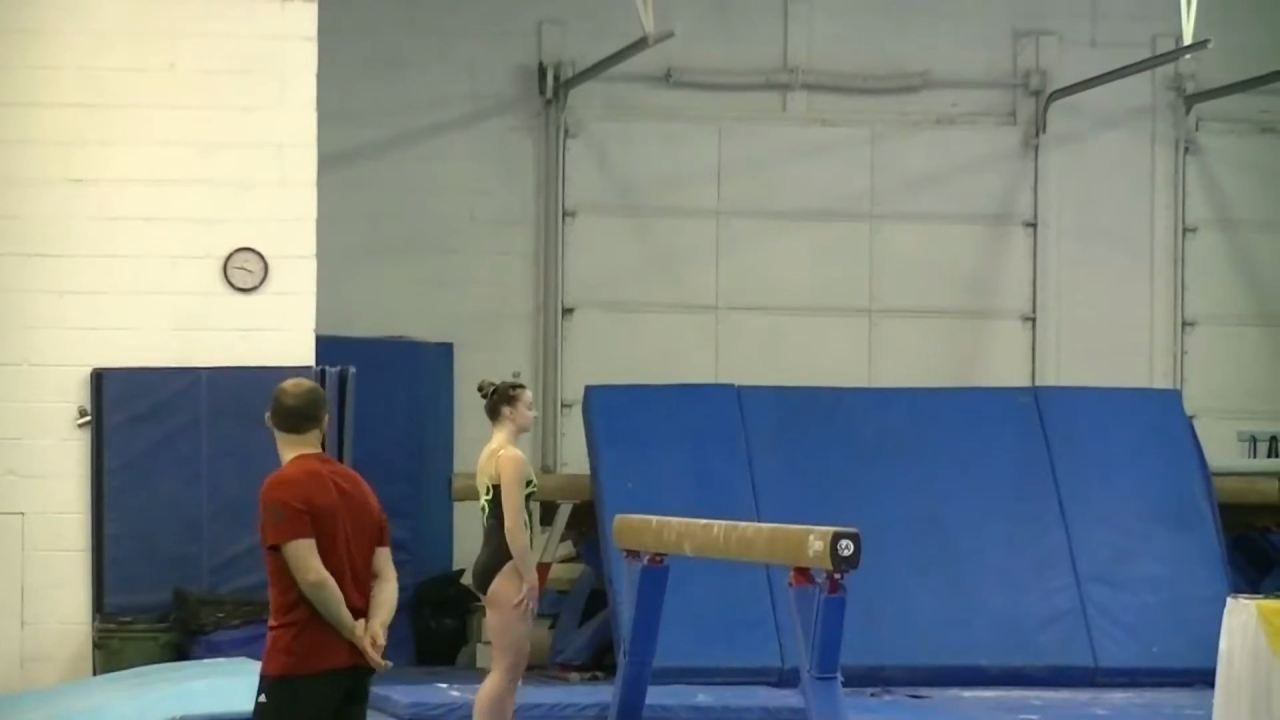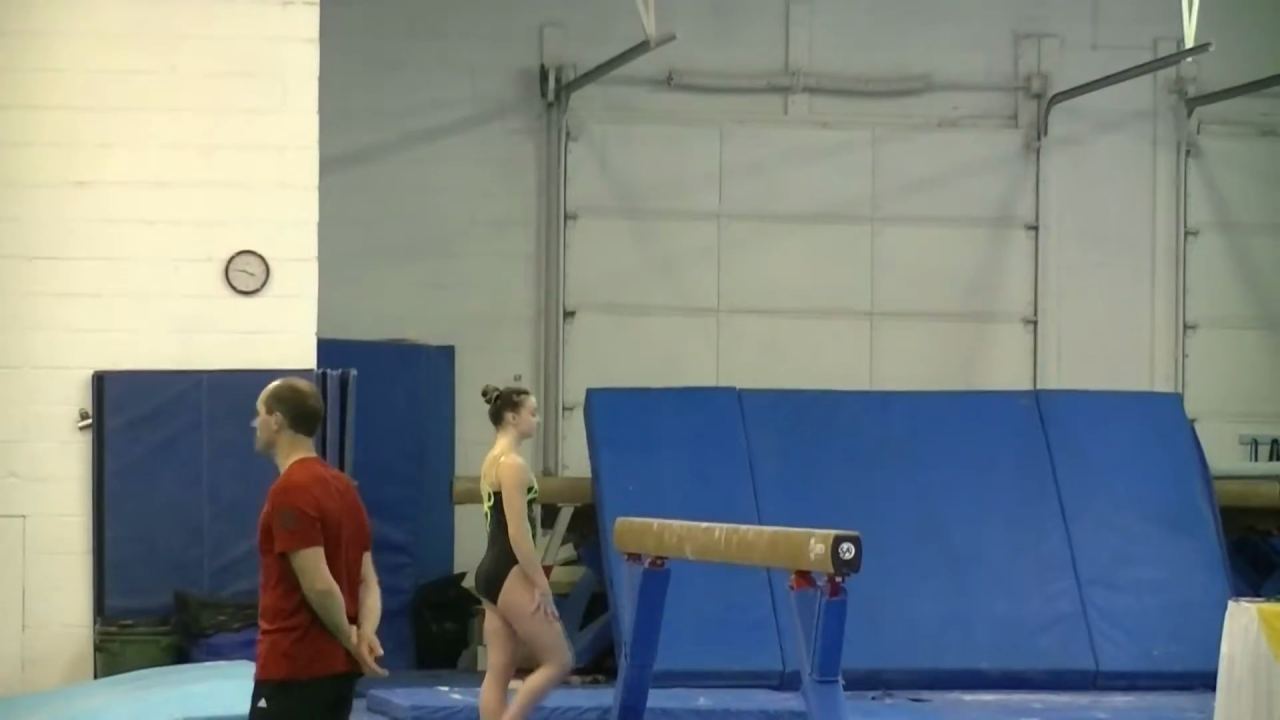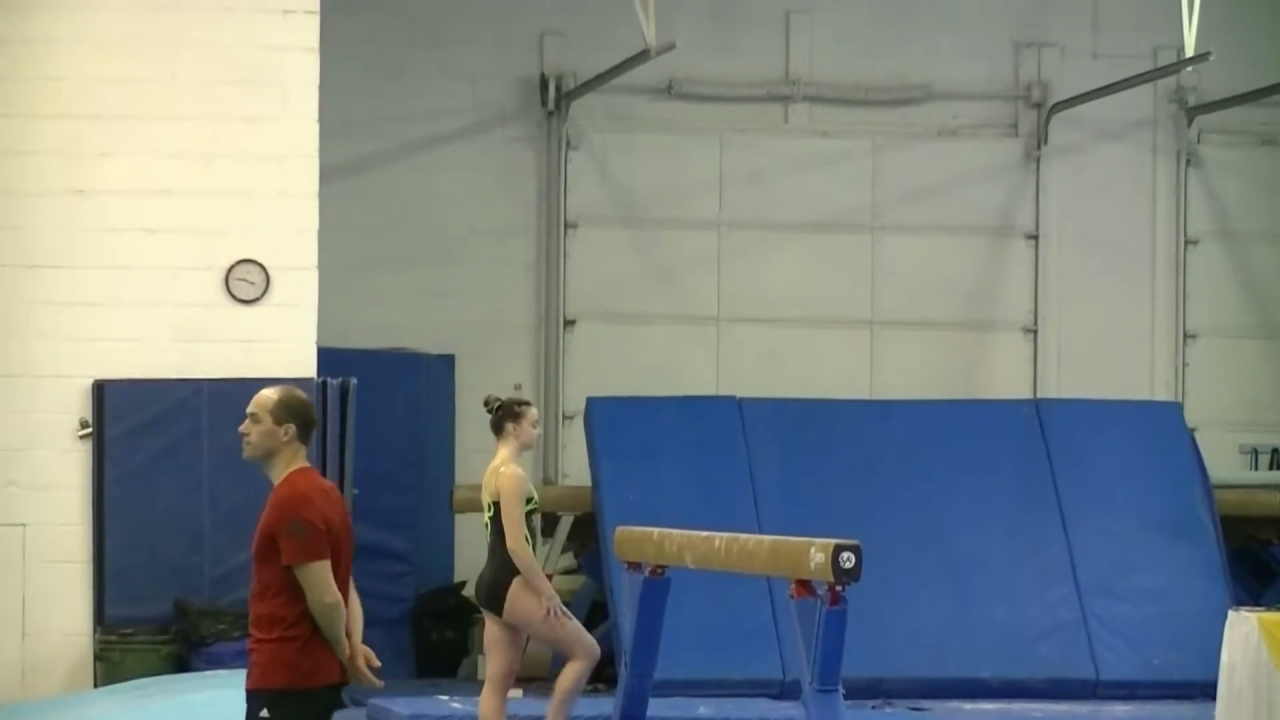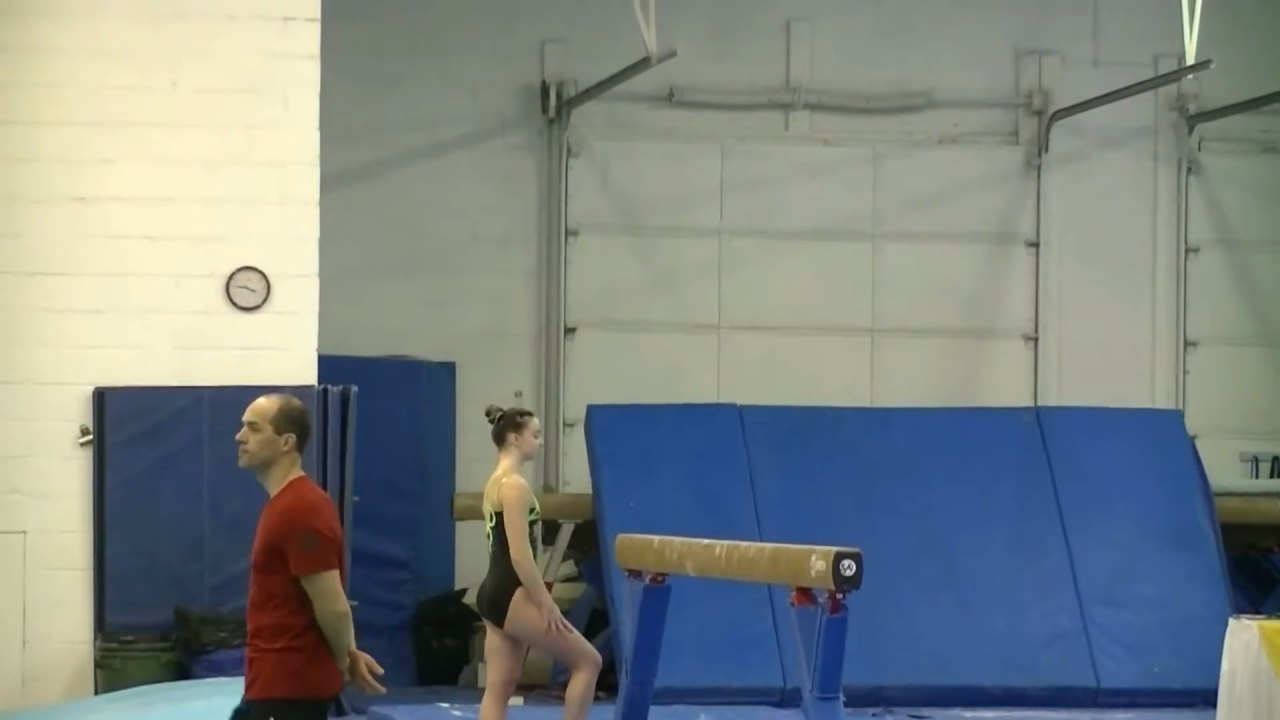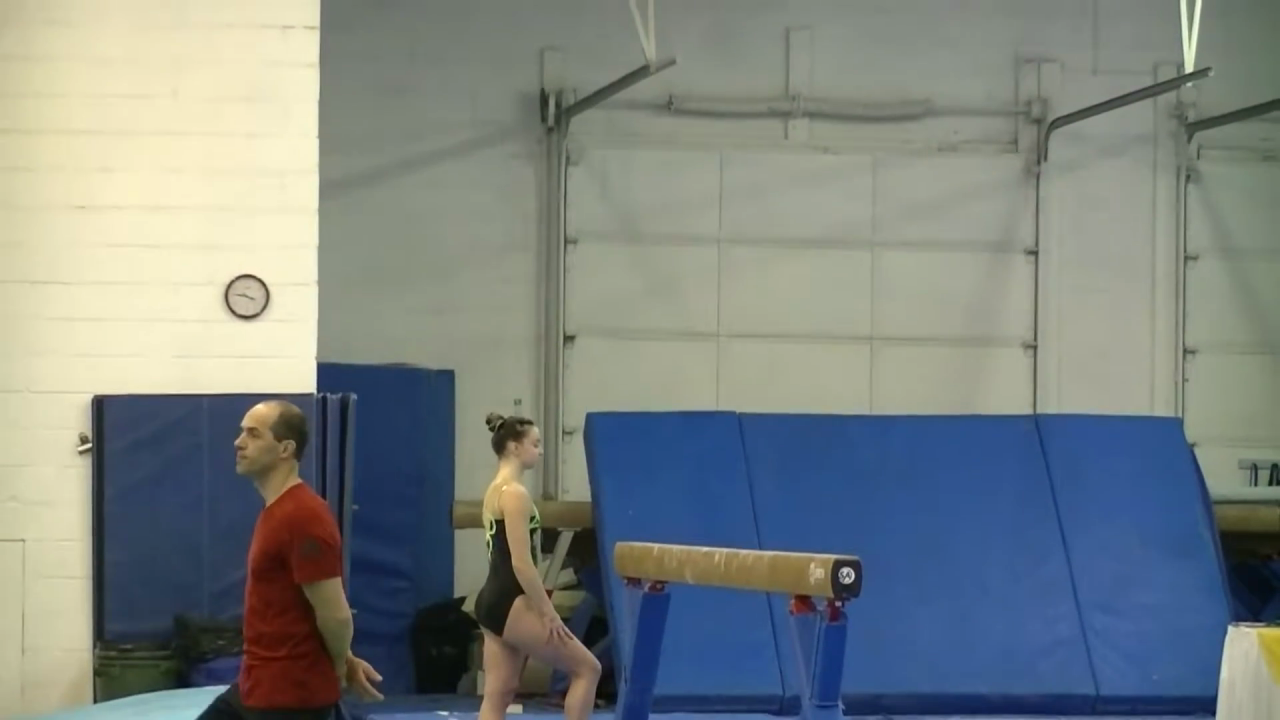
dt=0.2s
person 1, frame 1
left shoulder: (282, 487)
right shoulder: (358, 486)
left elbow: (312, 577)
right elbow: (385, 575)
left wrist: (352, 632)
right wrist: (374, 629)
left hip: (301, 663)
right hip: (353, 662)
person 1, frame 2
left shoulder: (290, 490)
right shoulder: (343, 487)
left elbow: (319, 585)
right elbow: (367, 579)
left wrist: (348, 640)
right wrist: (365, 634)
left hip: (295, 666)
right hip: (338, 664)
person 1, frame 3
left shoulder: (293, 501)
right shoulder: (320, 493)
left elbow: (325, 598)
right elbow: (342, 588)
left wrist: (344, 652)
right wrist: (353, 646)
left hip: (288, 674)
right hip: (316, 670)
person 1, frame 4
left shoulder: (299, 510)
right shoulder: (289, 504)
left elbow: (334, 607)
right elbow: (332, 599)
left wrist: (344, 661)
right wrist: (348, 654)
left hip: (290, 684)
right hip: (279, 679)
person 1, frame 5
left shoulder: (301, 517)
right shoulder: (278, 512)
left elbow: (336, 615)
left wrist: (342, 668)
right wrist: (344, 662)
left hip: (291, 692)
right hip: (264, 685)
person 2, frame 1
left shoulder: (489, 454)
right shoulder: (511, 457)
right elbow: (514, 525)
right wrist: (530, 579)
left hip: (492, 564)
right hip: (505, 569)
left knee: (513, 664)
right knee: (506, 667)
person 2, frame 2
left shoulder: (494, 459)
right shoulder: (512, 463)
right elbow: (518, 533)
right wrist: (541, 584)
left hip: (492, 571)
right hip: (510, 574)
left knee: (499, 671)
right knee: (558, 661)
person 2, frame 3
left shoulder: (495, 470)
right shoulder: (512, 474)
right elbow: (517, 544)
right wrist: (547, 591)
left hip: (493, 582)
right hip: (510, 584)
left knee: (499, 679)
right knee: (585, 652)
person 2, frame 4
left shoulder: (497, 481)
right shoulder: (515, 485)
right elbow: (520, 555)
right wrist: (548, 605)
left hip: (495, 592)
right hip: (511, 595)
left knee: (499, 688)
right knee: (588, 661)
person 2, frame 5
left shoulder: (496, 489)
right shoulder: (515, 493)
right elbow: (521, 563)
right wrist: (548, 613)
left hip: (493, 600)
right hip: (510, 603)
right knee: (587, 668)
